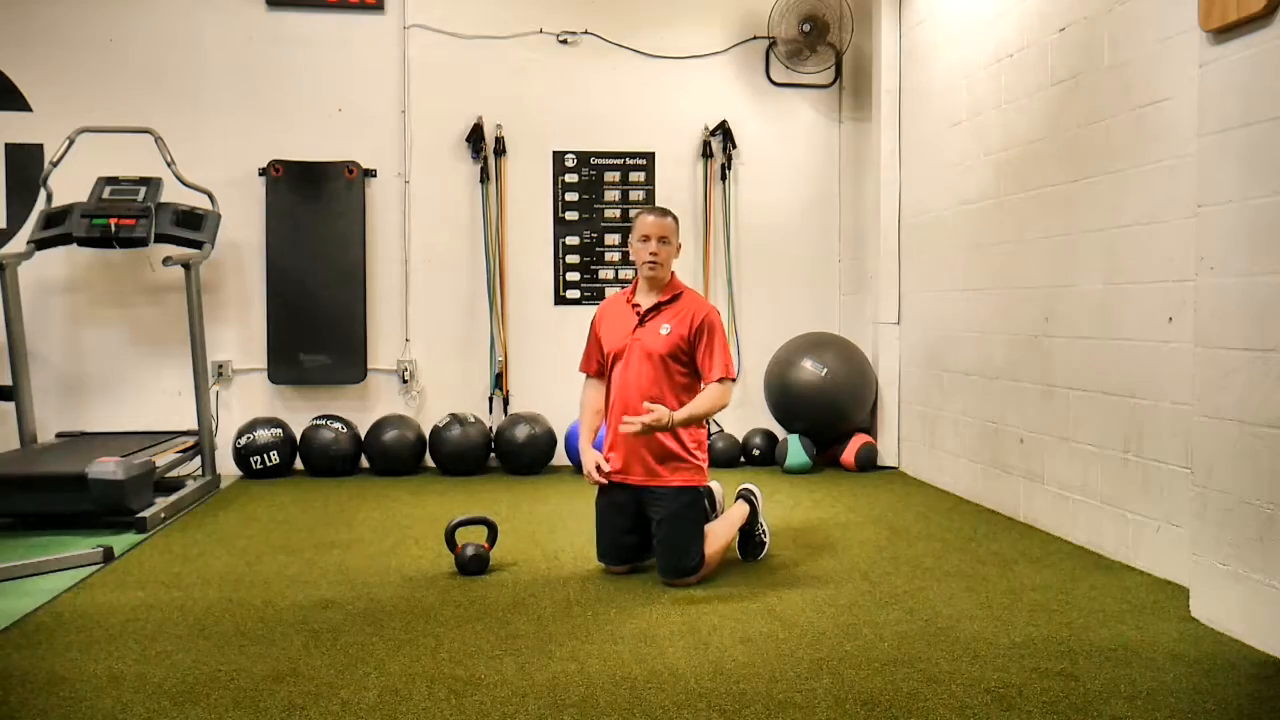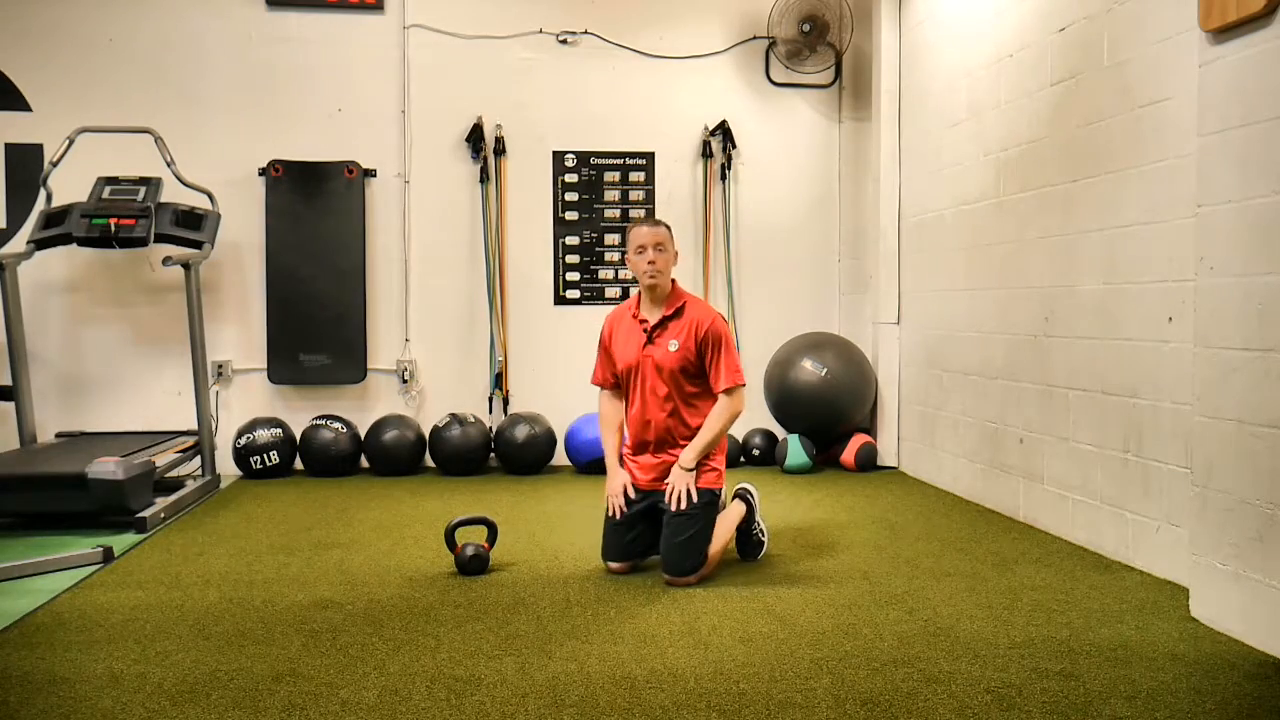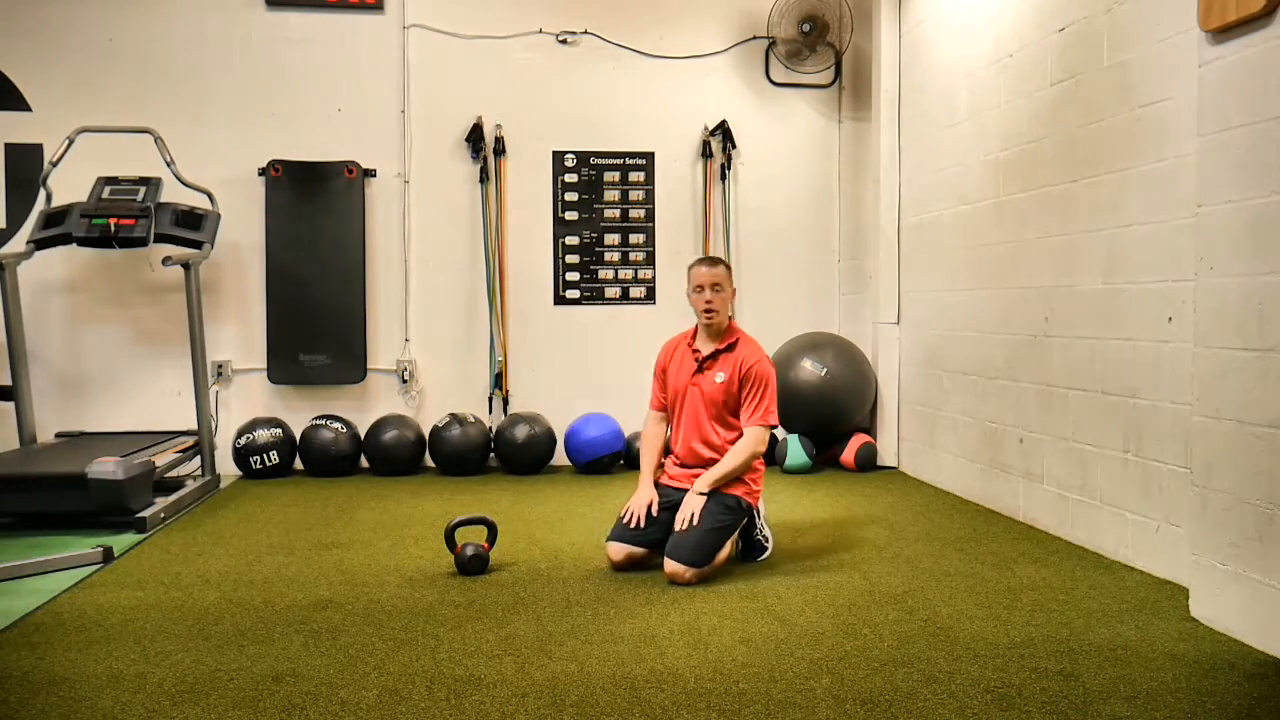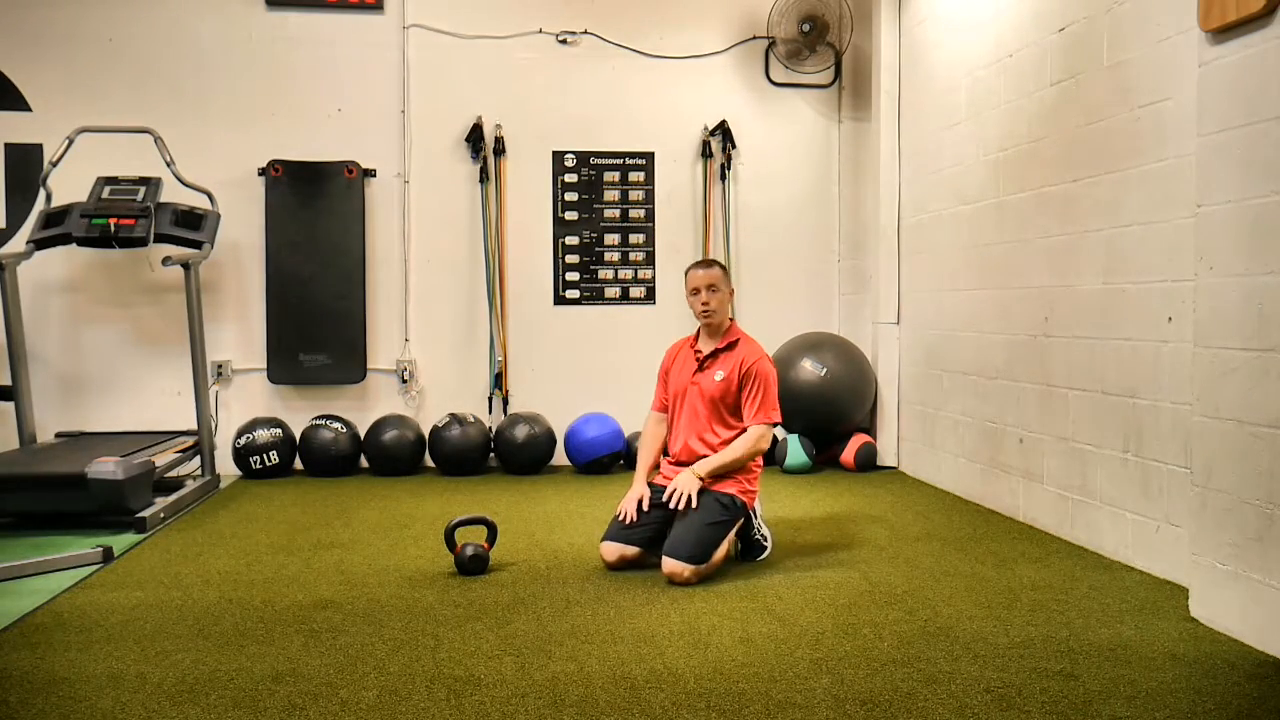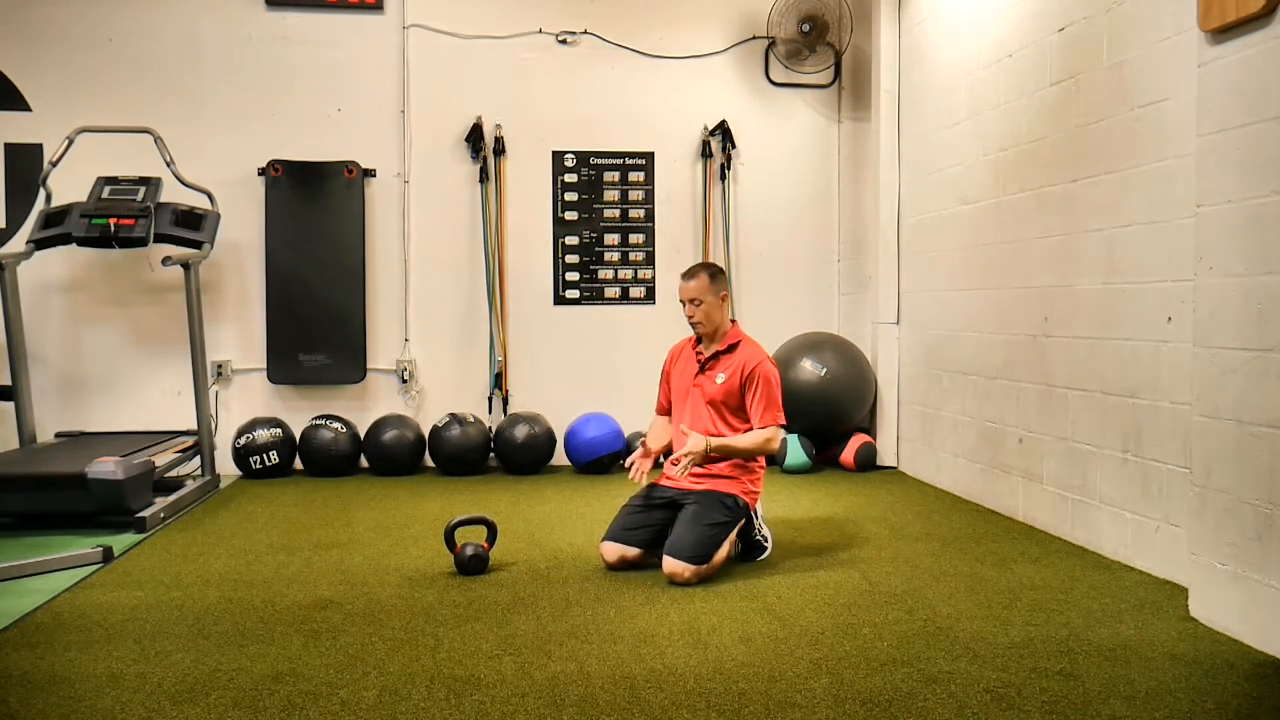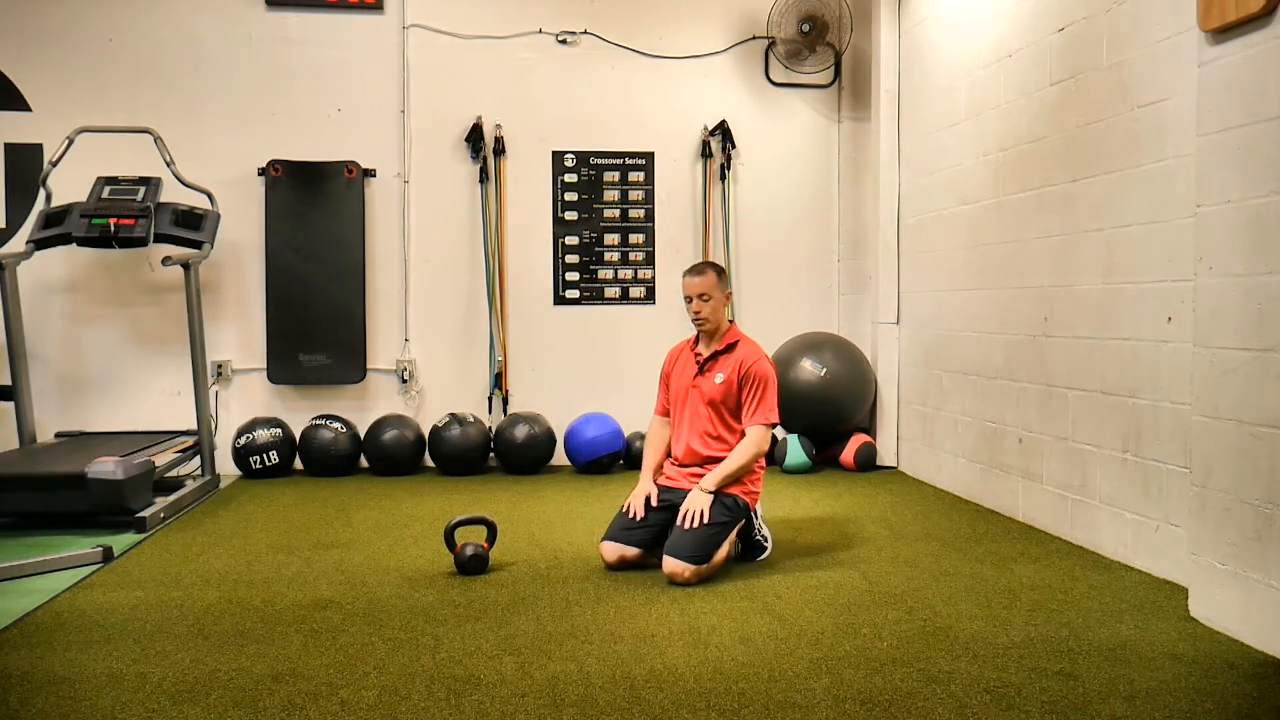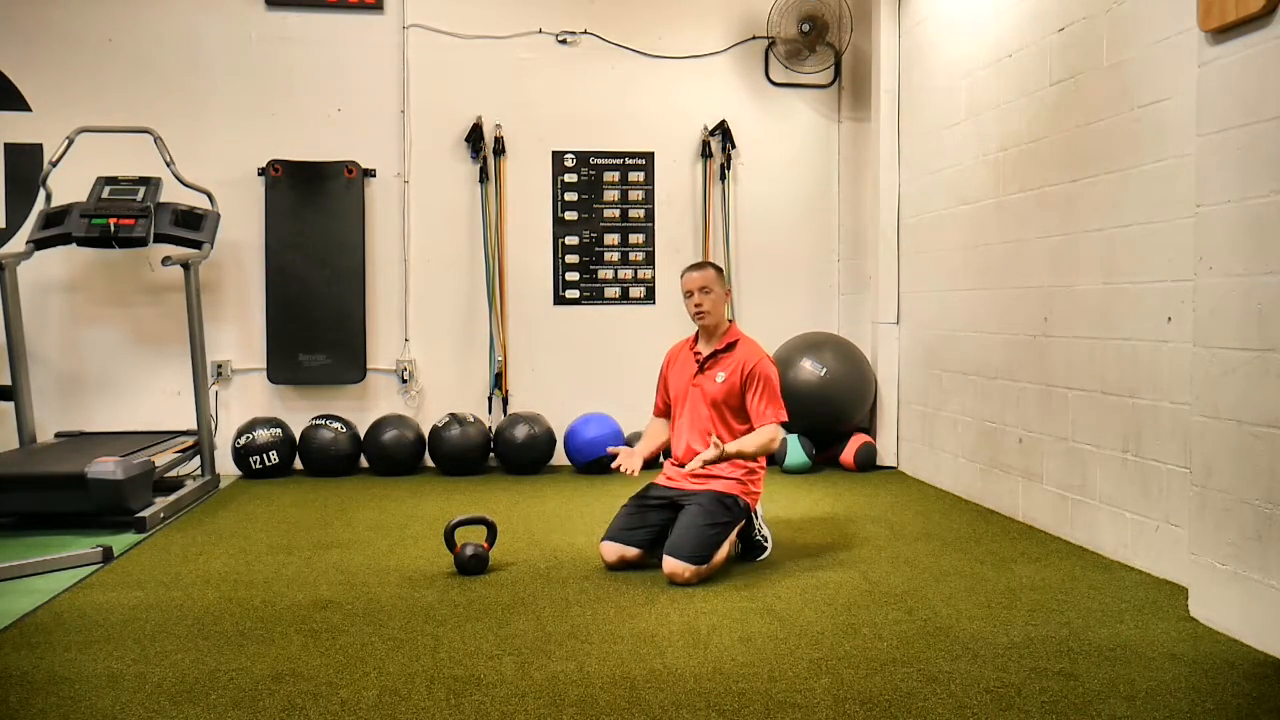
dt=0.7s
person 1, frame 1
left shoulder: (699, 313)
right shoulder: (607, 311)
left elbow: (721, 391)
right elbow: (595, 382)
left wrist: (672, 419)
right wrist: (585, 443)
left hip: (675, 468)
right hip: (619, 467)
left knee: (680, 575)
right knee: (617, 564)
left ankle: (744, 509)
right ankle: (702, 505)
person 1, frame 2
left shoulder: (705, 321)
right shoulder: (615, 323)
left elbow: (732, 400)
right elbow: (610, 395)
left wrist: (687, 462)
right wrist: (612, 464)
left hip: (691, 470)
right hip: (636, 471)
left knee: (681, 574)
right knee: (618, 563)
left ankle: (740, 509)
right ankle: (695, 516)
person 1, frame 3
left shoulder: (752, 360)
right shoulder: (671, 351)
left elbow: (755, 441)
right elbow: (656, 420)
left wrist: (702, 488)
right wrist: (646, 483)
left hip: (728, 484)
right hip: (675, 478)
left knee: (680, 569)
right knee: (619, 553)
left ankle: (740, 525)
right ankle: (690, 530)
person 1, frame 4
left shoulder: (752, 359)
right shoulder: (675, 354)
left elbow: (760, 438)
right elbow: (658, 421)
left wrist: (699, 472)
right wrist: (640, 480)
left hip: (724, 483)
right hip: (672, 479)
left knee: (679, 569)
right knee: (613, 553)
left ankle: (738, 529)
right ankle: (704, 531)
person 1, frame 5
left shoulder: (754, 361)
right shoulder: (677, 354)
left elbow: (770, 439)
left wrist: (709, 446)
right wrist: (652, 448)
left hip: (726, 484)
right hip: (674, 480)
left knee: (680, 569)
right knee: (614, 553)
left ankle: (740, 529)
right ankle: (716, 533)
person 1, frame 6
left shoulder: (751, 361)
right shoulder: (676, 356)
left elbow: (758, 441)
right elbow: (662, 422)
left wrist: (706, 487)
right wrist: (646, 478)
left hip: (726, 486)
right hip: (674, 480)
left knee: (680, 569)
right knee: (614, 553)
left ankle: (740, 531)
right ankle: (711, 535)
person 1, frame 7
left shoulder: (753, 360)
right shoulder: (675, 355)
left elbow: (770, 437)
left wrist: (723, 452)
right wrist: (640, 452)
left hip: (727, 484)
right hip: (674, 479)
left knee: (679, 569)
right knee: (613, 553)
left ankle: (739, 530)
right ankle: (717, 534)
